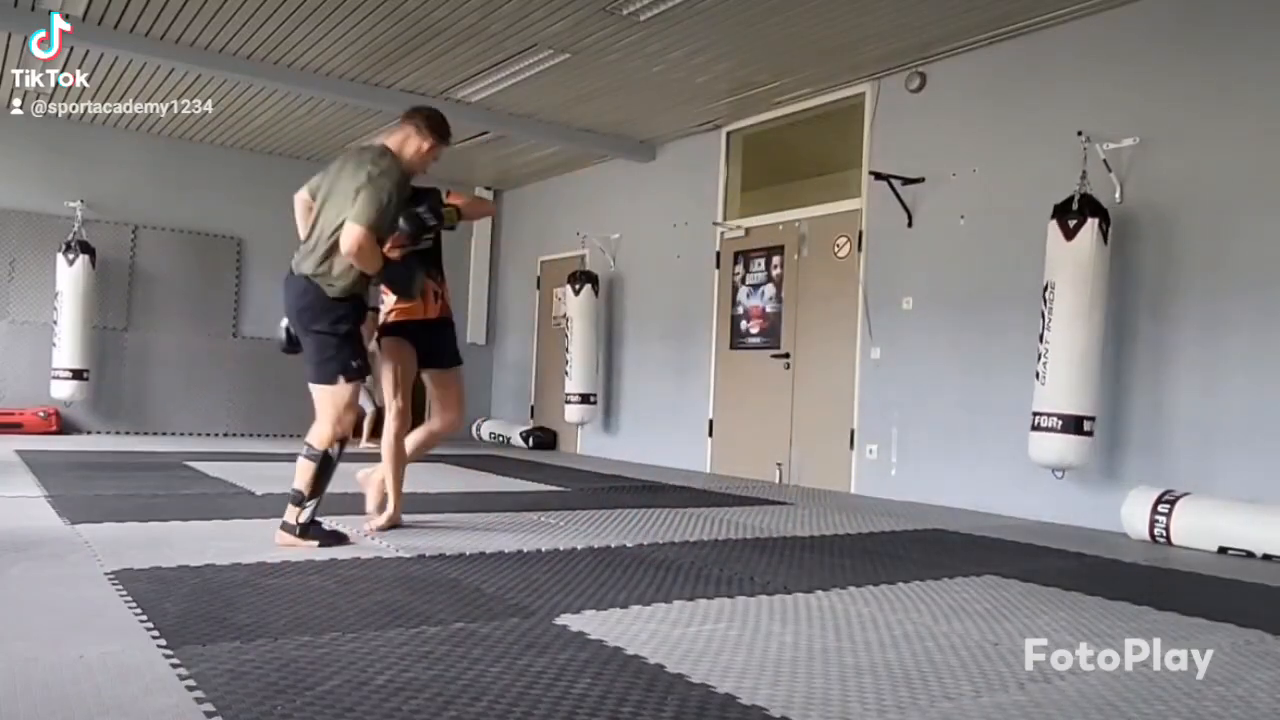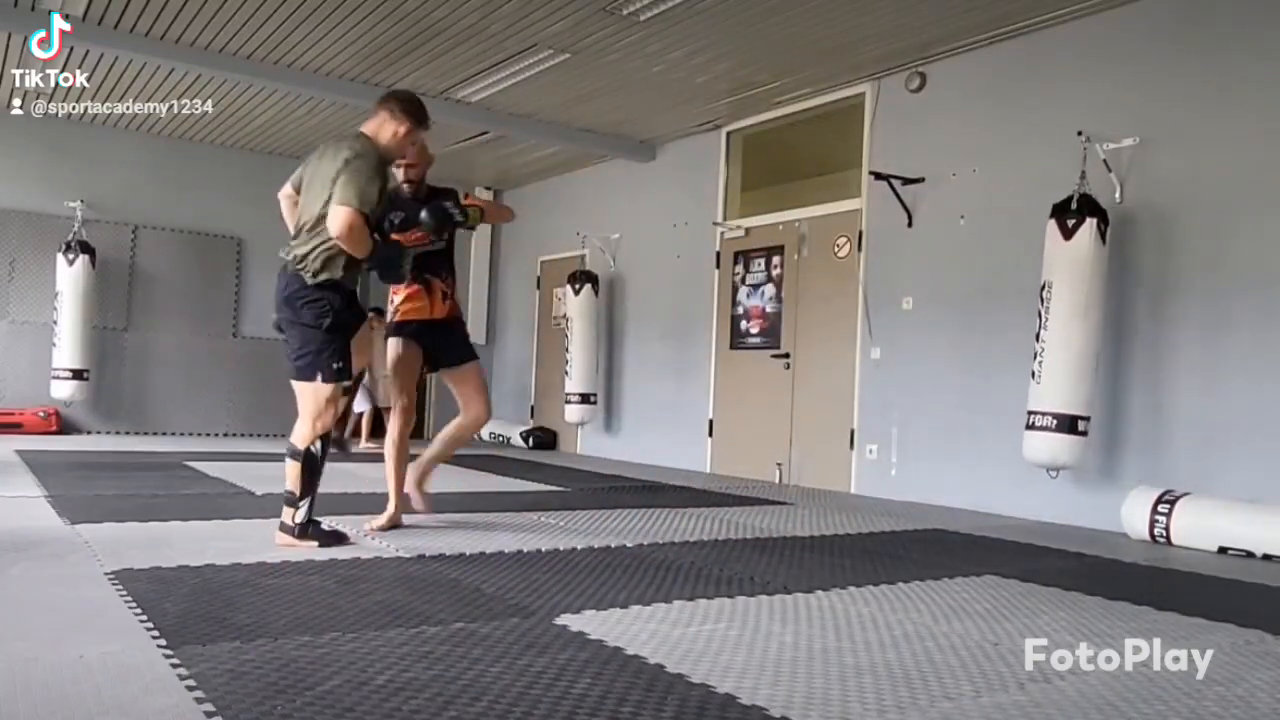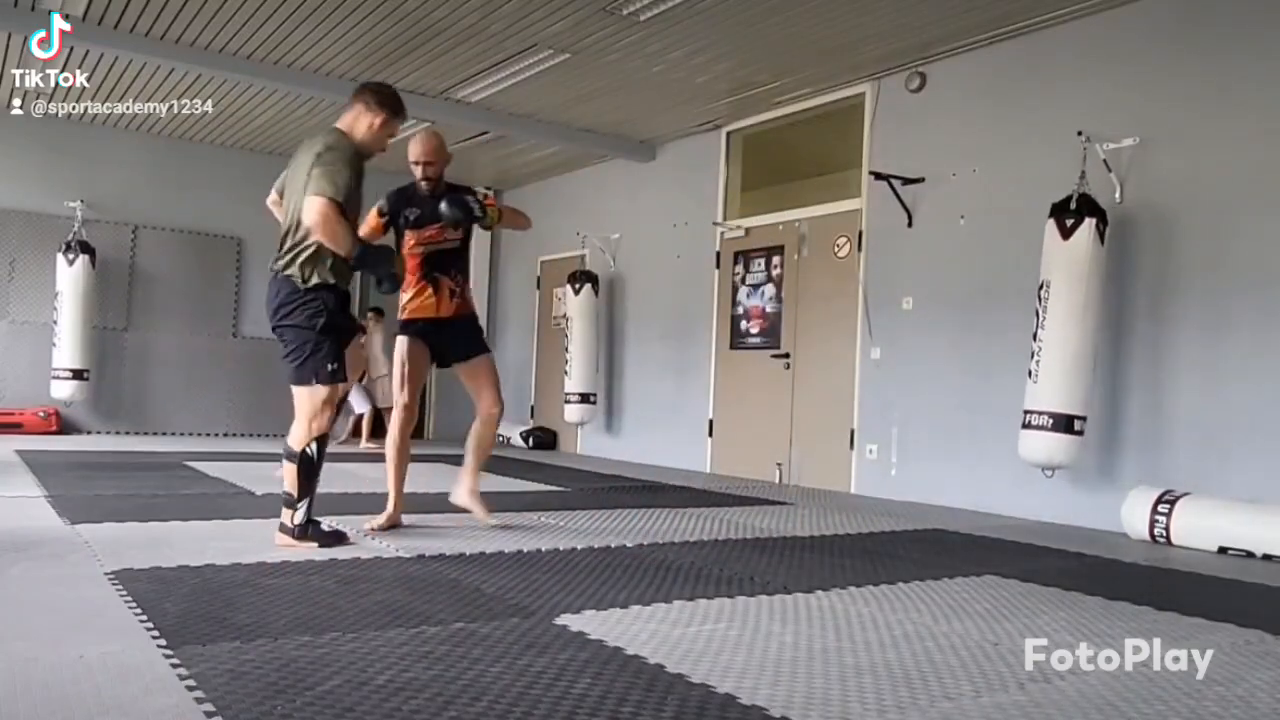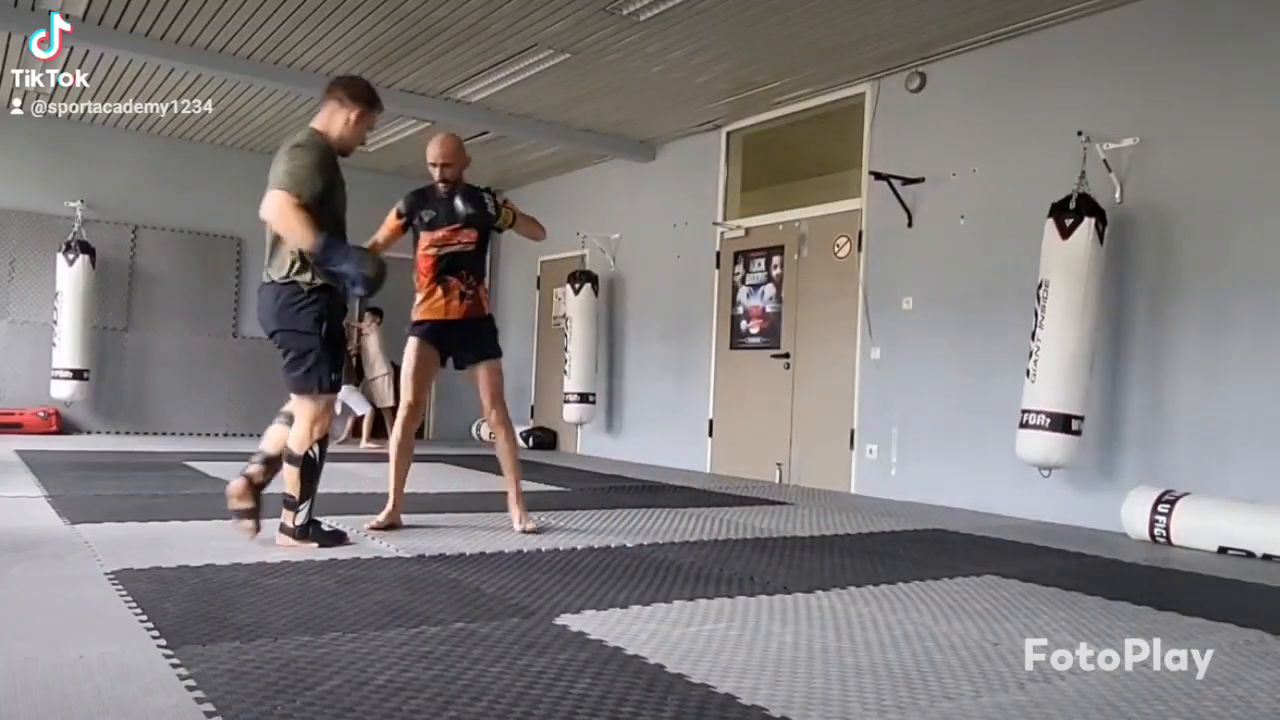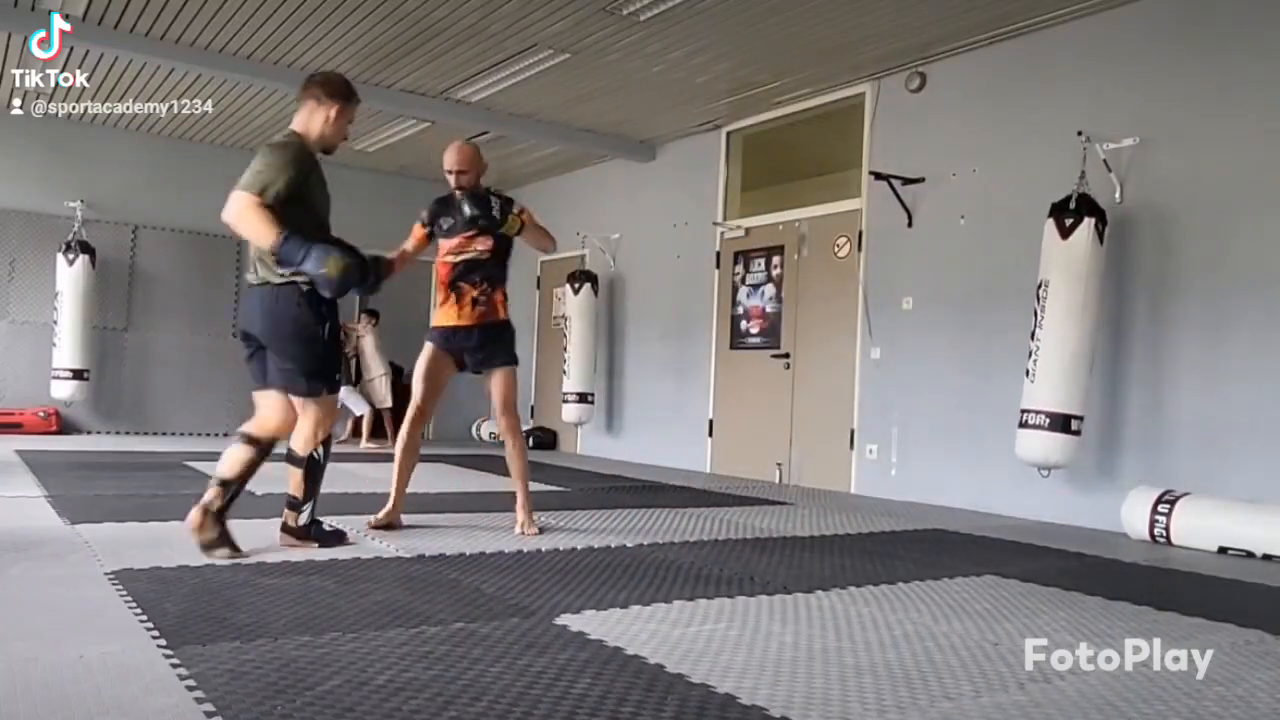
dt=0.1s
person 1, frame 1
left shoulder: (350, 158)
right shoulder: (389, 176)
left elbow: (303, 199)
right elbow: (355, 243)
right wrist: (392, 274)
left hip: (301, 281)
right hip: (326, 299)
right knee: (337, 416)
right ankle: (296, 521)
person 1, frame 2
left shoulder: (332, 150)
right shoulder: (366, 159)
left elbow: (287, 196)
right elbow: (343, 225)
right wrist: (383, 256)
left hip: (302, 279)
right hip: (314, 293)
left knee: (362, 347)
right knee: (319, 411)
right ankle: (294, 523)
person 1, frame 3
left shoulder: (313, 146)
right shoulder: (340, 152)
left elbow: (276, 199)
right elbow: (317, 215)
right wrist: (367, 256)
left hip: (295, 285)
right hip: (307, 295)
left knee: (351, 365)
right knee: (314, 414)
right ankle: (294, 523)
person 1, frame 4
left shoulder: (302, 151)
right shoulder: (312, 151)
right elbow: (276, 209)
left wrist: (350, 258)
right wrist: (336, 254)
left hip: (283, 296)
right hip: (304, 300)
left knee: (310, 408)
right knee: (317, 417)
left ankle: (249, 483)
right ankle: (295, 523)
person 1, frame 5
left shoulder: (288, 154)
right shoulder: (286, 152)
right elbow: (236, 210)
left wrist: (335, 255)
right wrist: (303, 253)
left hip: (265, 301)
right hip: (295, 303)
left knee: (273, 420)
right knee: (317, 419)
left ankle: (211, 508)
right ankle: (298, 523)
person 2, frame 1
left shoulder: (430, 200)
left elbow: (487, 208)
left wrist: (443, 215)
left hip: (437, 321)
right hip: (398, 322)
left knee: (449, 418)
right knee: (398, 405)
left ankle: (379, 476)
right ankle: (391, 506)
person 2, frame 2
left shoulder: (446, 199)
right shoulder: (382, 207)
left elbow: (505, 216)
left wrist: (468, 213)
left hip: (448, 322)
right hip: (406, 321)
left knee: (477, 411)
right knee: (402, 408)
left ankle: (419, 471)
right ankle: (394, 507)
person 2, frame 3
left shoulder: (463, 197)
right shoulder: (395, 201)
left elbow: (523, 222)
right elbow: (358, 244)
left wrist: (487, 213)
left hip: (460, 317)
right hip: (416, 319)
left knee: (491, 407)
right knee: (404, 406)
left ankle: (467, 486)
right ankle: (393, 507)
person 2, frame 4
left shoulder: (486, 200)
right shoulder: (416, 202)
left elbow: (538, 234)
right elbow: (378, 245)
left wrist: (501, 216)
left hip: (473, 321)
right hip: (427, 320)
left knee: (495, 411)
right knee: (408, 409)
left ankle: (516, 503)
right ankle: (393, 508)
person 2, frame 5
left shoulder: (501, 206)
right shoulder: (438, 210)
left elbow: (548, 244)
right elbow: (406, 253)
left wrist: (508, 222)
left hip: (491, 327)
right hip: (445, 327)
left knee: (506, 418)
right knee: (416, 410)
left ankle: (523, 507)
right ankle: (393, 507)
